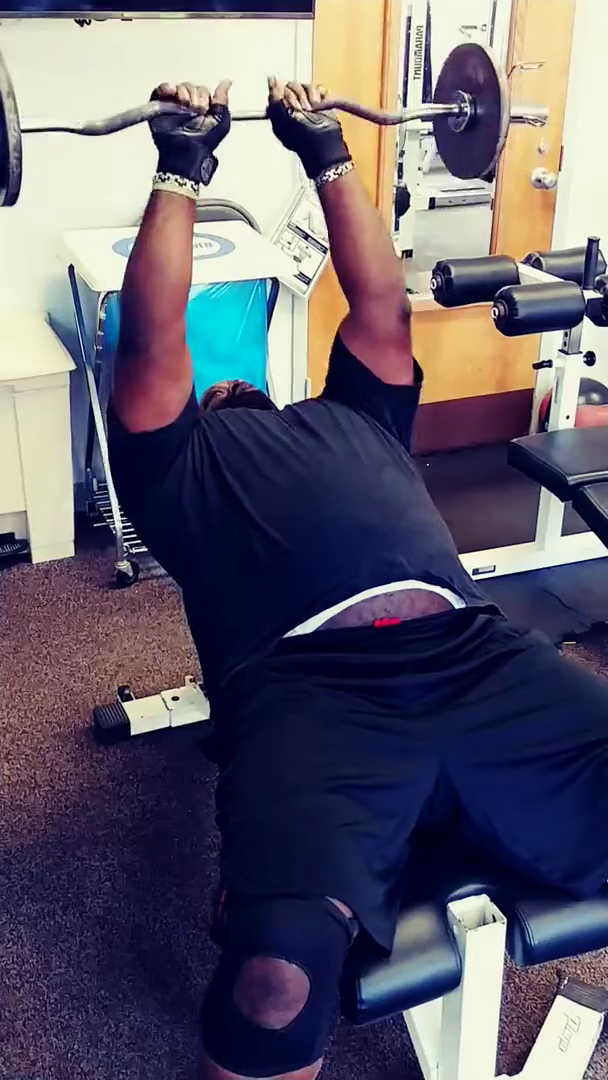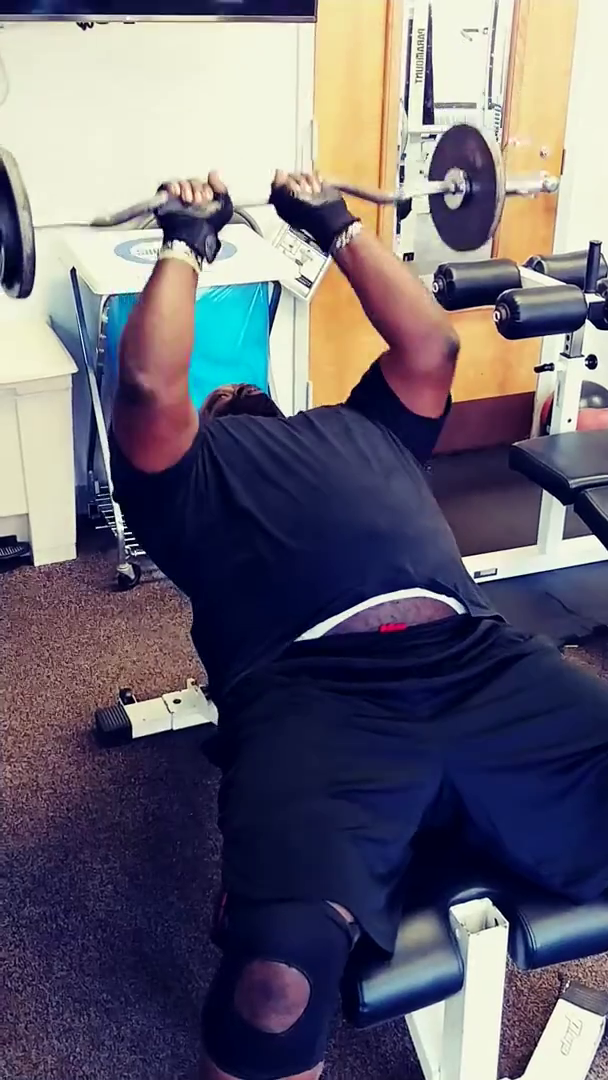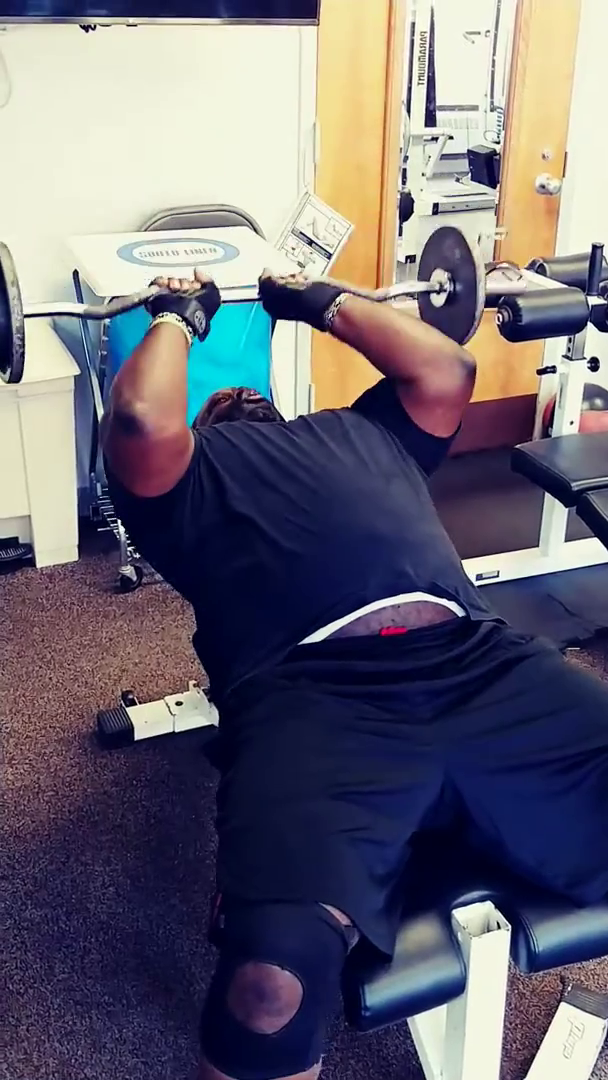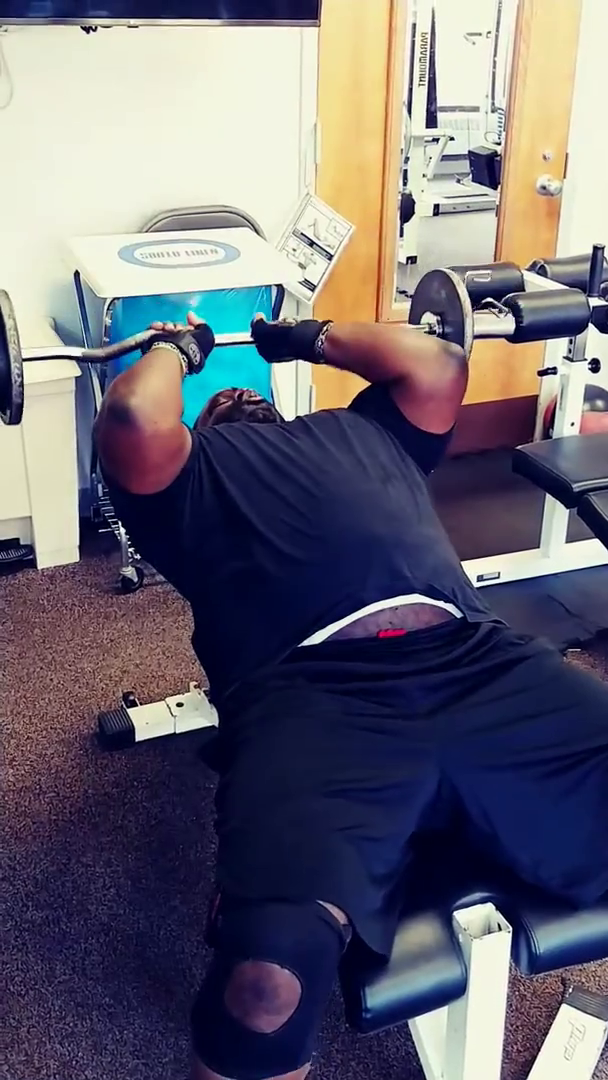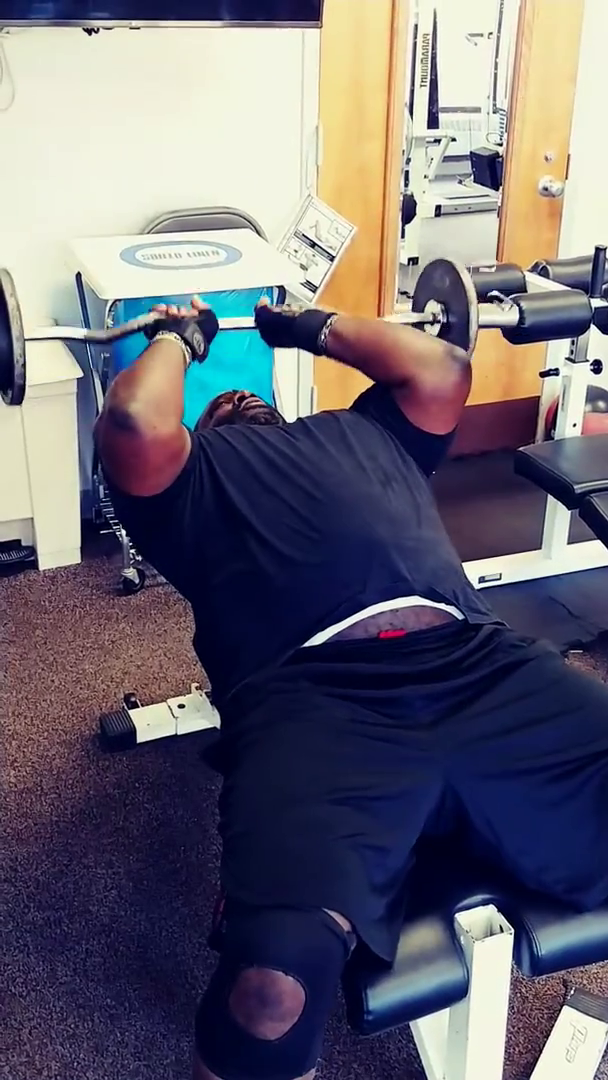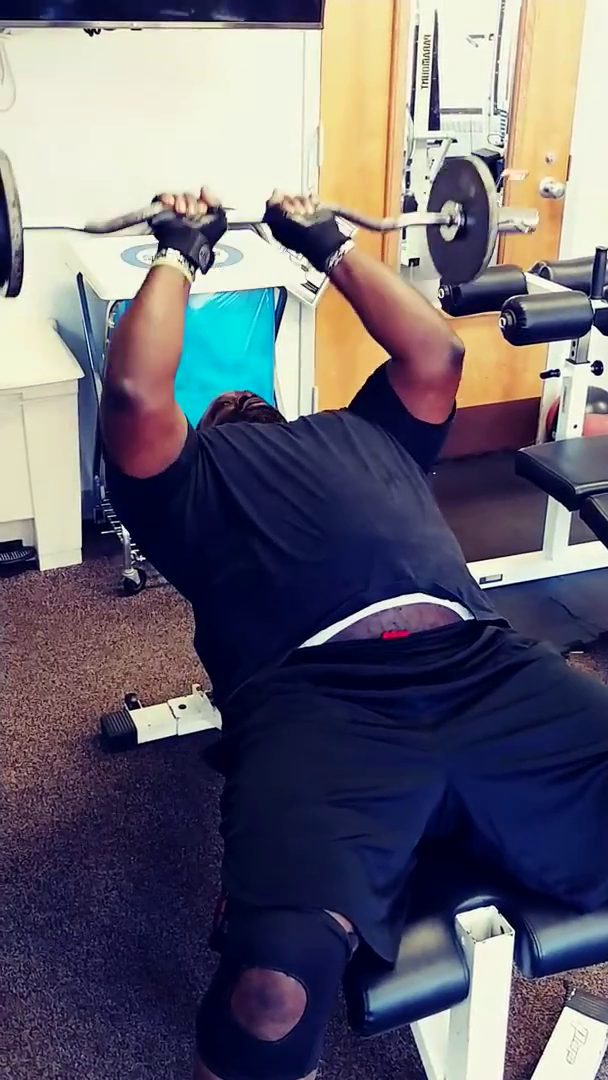
dt=0.3s
person 1, frame 1
left shoulder: (352, 421)
right shoulder: (183, 463)
left elbow: (381, 305)
right elbow: (152, 339)
left wrist: (327, 157)
right wrist: (182, 171)
left hip: (476, 654)
right hip: (307, 689)
right knee: (279, 967)
person 1, frame 2
left shoulder: (359, 428)
right shoulder: (188, 472)
left elbow: (427, 346)
right elbow: (149, 387)
left wrist: (336, 226)
right wrist: (184, 244)
left hip: (479, 659)
right hip: (310, 691)
right knee: (278, 976)
person 1, frame 3
left shoulder: (360, 429)
right shoulder: (192, 470)
left elbow: (446, 373)
right elbow: (140, 424)
left wrist: (327, 302)
right wrist: (178, 320)
left hip: (479, 661)
right hip: (313, 695)
right knee: (273, 972)
person 1, frame 4
left shoulder: (355, 430)
right shoulder: (191, 470)
left elbow: (439, 365)
right elbow: (131, 423)
left wrist: (316, 338)
right wrist: (172, 352)
left hip: (474, 659)
right hip: (310, 693)
right knee: (268, 978)
person 1, frame 5
left shoulder: (357, 433)
right shoulder: (194, 472)
left elbow: (444, 369)
right elbow: (135, 426)
left wrist: (322, 328)
right wrist: (176, 340)
left hip: (476, 663)
right hip: (313, 698)
right knee: (274, 980)
person 1, frame 6
left shoulder: (361, 431)
right shoulder: (192, 475)
left elbow: (435, 350)
right elbow: (134, 396)
left wrist: (329, 246)
right wrist: (176, 255)
left hip: (485, 667)
right hip: (314, 699)
right knee: (274, 983)
